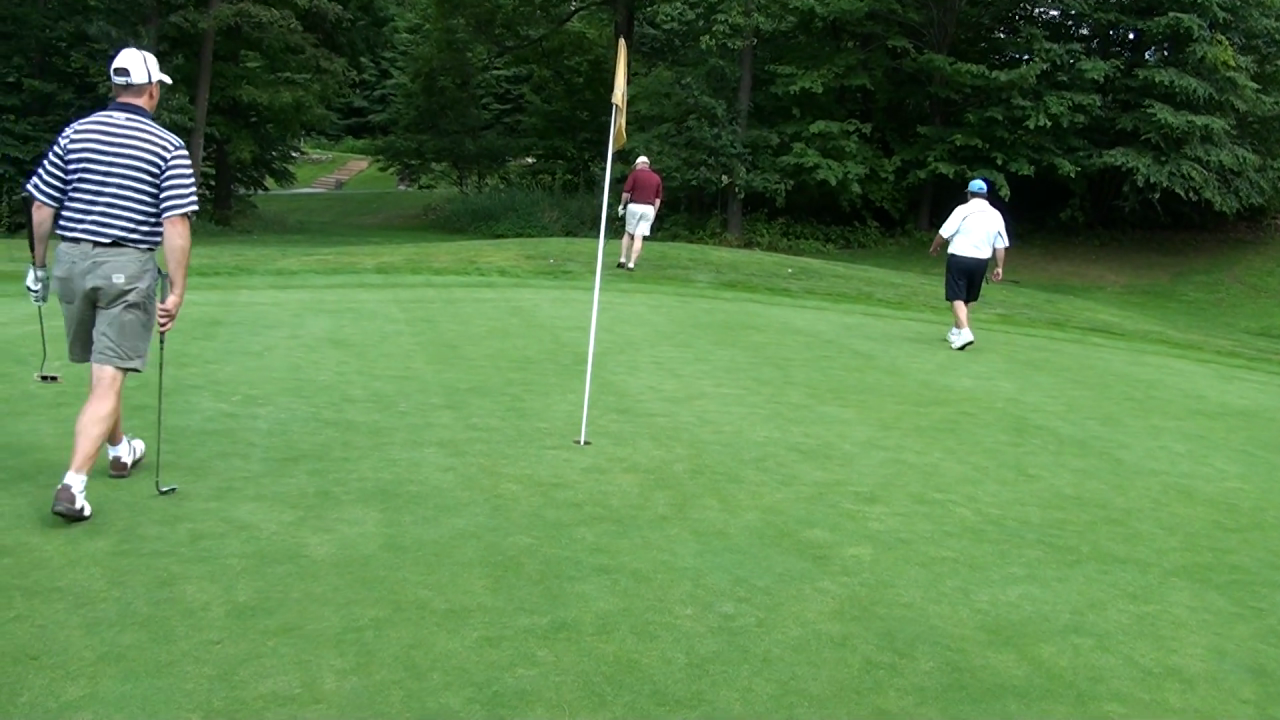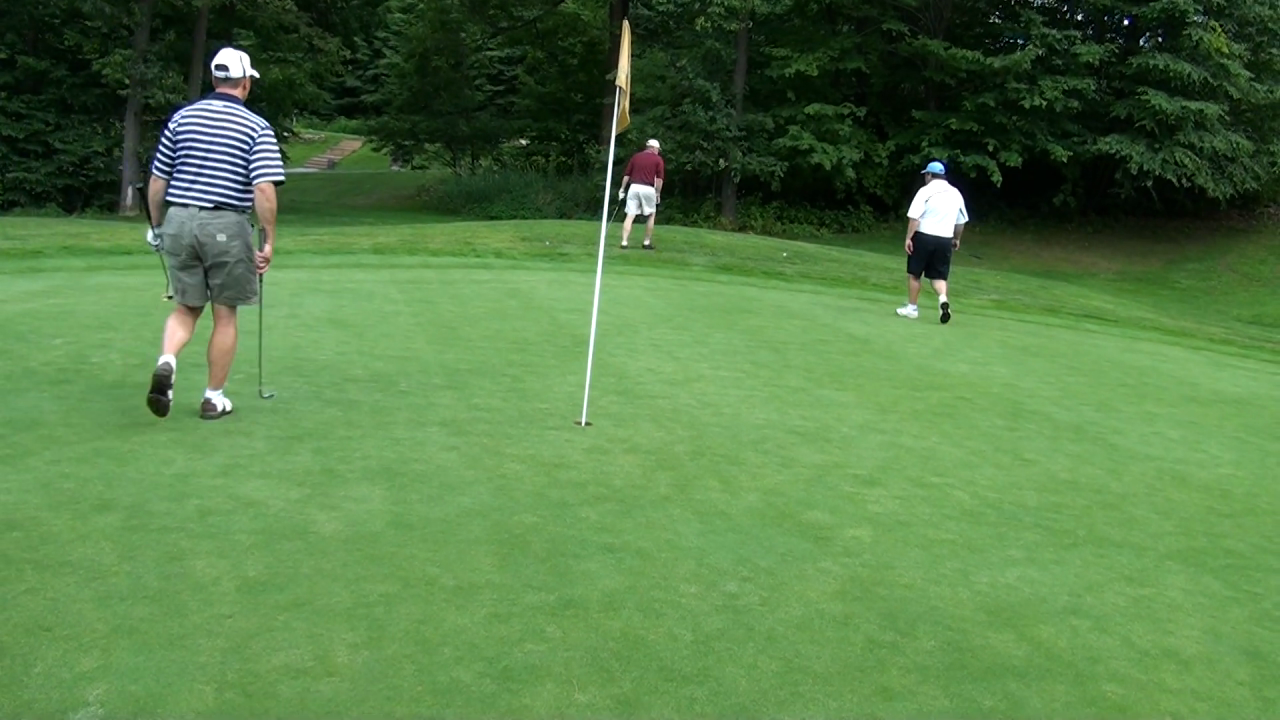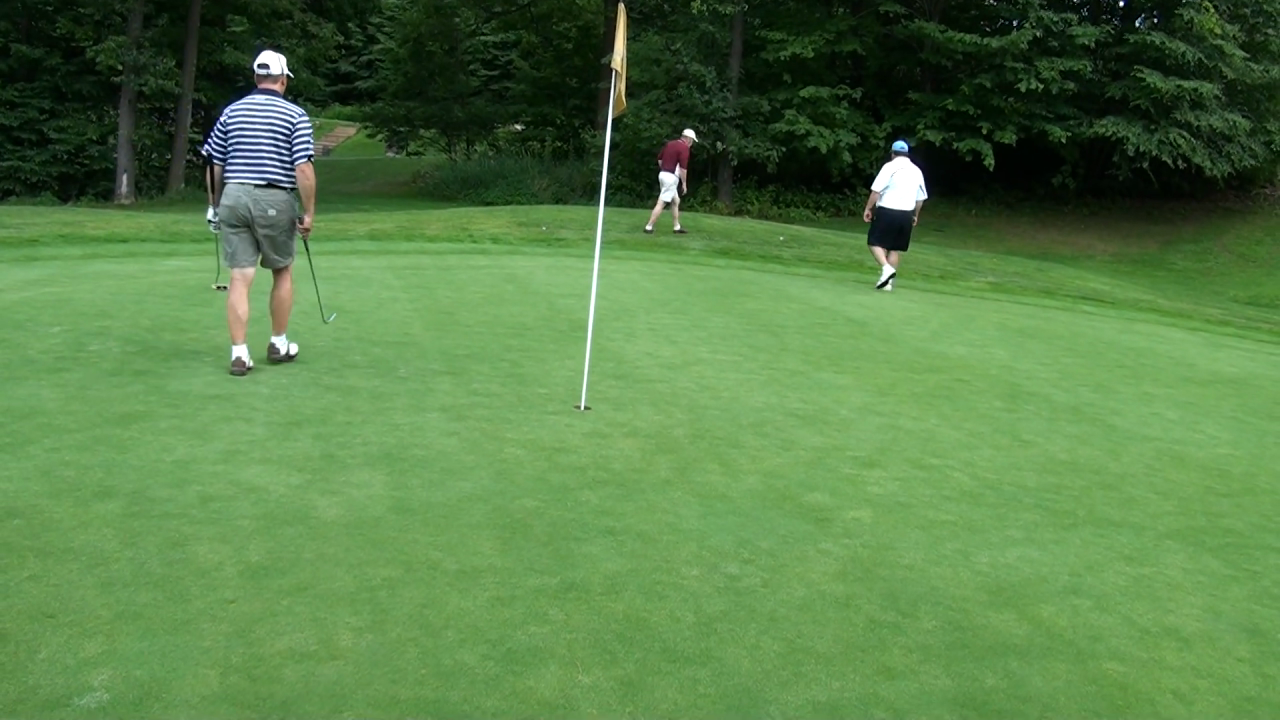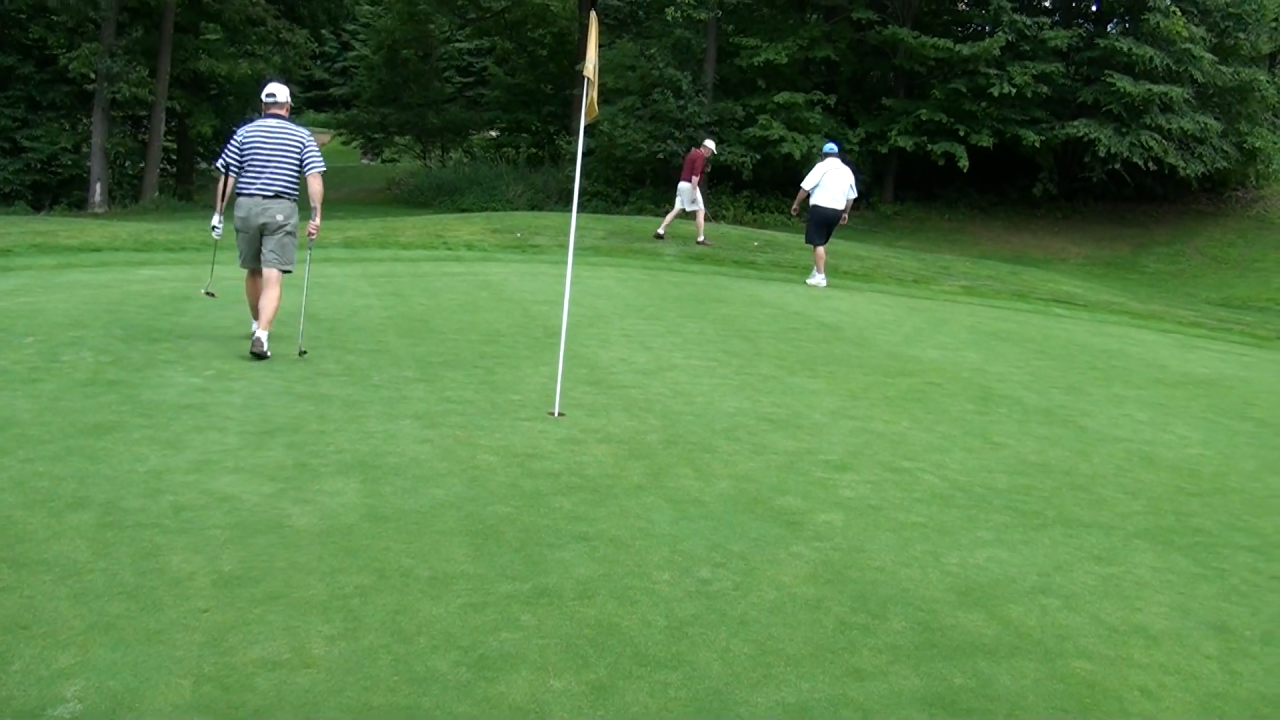
dt=0.7s
person 1, frame 1
left shoulder: (75, 132)
right shoulder: (169, 145)
left elbow: (42, 206)
right elbow: (176, 224)
left wrist: (37, 265)
right wrist: (177, 291)
left hip: (73, 263)
right hip: (128, 268)
left knee: (104, 367)
right knee: (109, 384)
left ankle: (118, 450)
right ankle: (71, 486)
person 1, frame 2
left shoulder: (182, 118)
right shoulder: (256, 127)
left elbow: (157, 180)
right elbow: (264, 189)
left wrist: (156, 226)
right wrist: (268, 241)
left hip: (181, 223)
right hip: (226, 228)
left knee: (187, 310)
right knee: (225, 317)
left ankle: (166, 364)
right ankle: (214, 396)
person 1, frame 3
left shoulder: (232, 112)
right shoulder: (295, 114)
left elbow: (215, 165)
right elbow: (303, 169)
left wrist: (215, 205)
right wrist: (309, 212)
left hip: (235, 199)
right hip: (275, 201)
left knee: (240, 280)
right knee: (282, 272)
left ankle: (239, 353)
right ankle: (278, 344)
person 1, frame 4
left shoulder: (244, 133)
right shoulder: (302, 135)
left elbow: (227, 177)
right elbow: (314, 176)
left wrist: (218, 213)
right wrist: (316, 215)
left hip: (247, 208)
right hip: (281, 211)
left knee: (254, 271)
right knee: (272, 279)
left ankle: (259, 325)
right ankle: (260, 336)
person 2, frame 1
left shoulder: (962, 210)
right shoulder: (996, 215)
left elbow: (944, 234)
right elbow: (1000, 246)
left wrist: (933, 247)
right wrist: (999, 267)
left hip: (959, 260)
right hip: (980, 262)
left knee: (957, 299)
right knee: (966, 299)
left ankle: (965, 332)
right ankle: (956, 332)
person 2, frame 2
left shoulder: (926, 191)
right shoulder: (956, 193)
left elbow: (914, 217)
right elbow: (961, 221)
left wrist: (908, 238)
right wrist: (956, 238)
left hip: (924, 238)
right hip: (944, 240)
left knee: (914, 274)
right knee: (938, 277)
left ankle: (911, 308)
right ankle: (943, 299)
person 2, frame 3
left shoulder: (890, 167)
right shoulder: (916, 171)
left elbow: (876, 190)
right elbow: (920, 198)
left wrist: (867, 209)
right wrist: (915, 215)
left hip: (887, 212)
right hip: (905, 214)
left knee: (874, 244)
right knee: (895, 249)
left ankle: (887, 268)
right ankle: (888, 281)
person 2, frame 4
left shoulder: (821, 166)
right shoulder: (847, 171)
left elbow: (805, 187)
right elbow: (851, 196)
left wrist: (796, 204)
right wrist: (845, 213)
left hip: (819, 209)
right hip: (836, 212)
left knee: (817, 243)
right knee: (821, 242)
left ankle: (820, 277)
right ankle: (818, 270)
